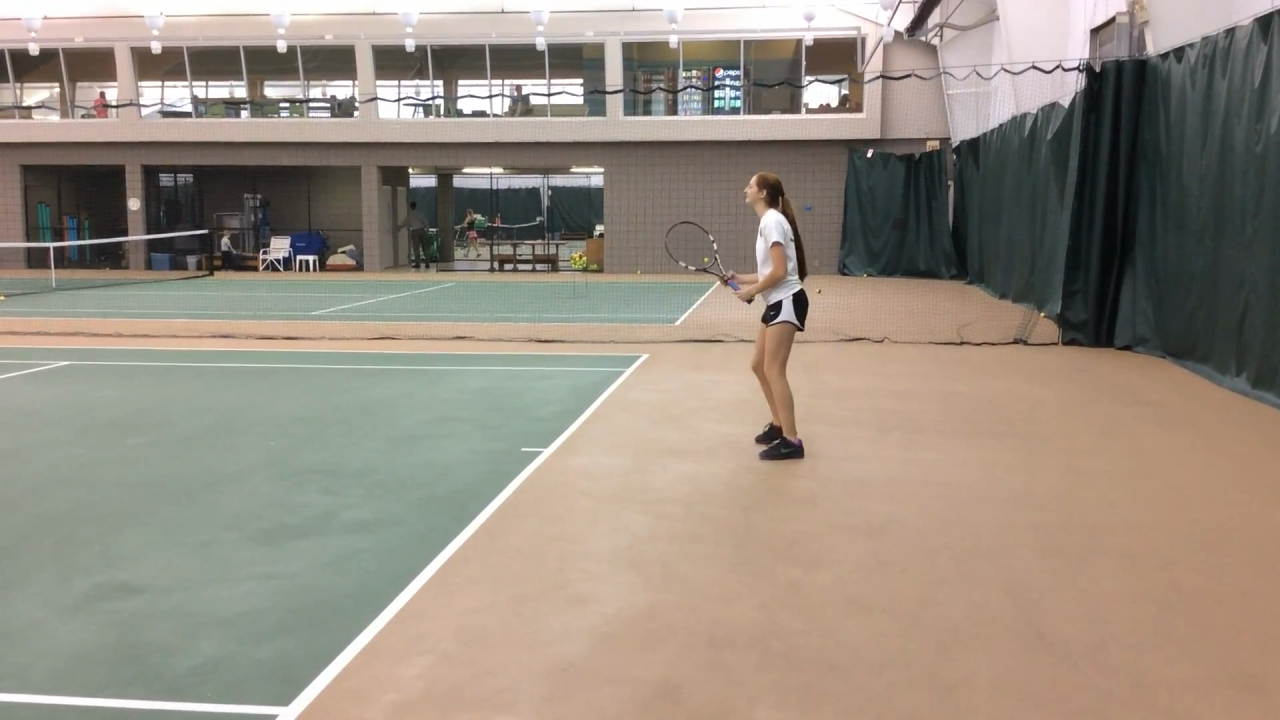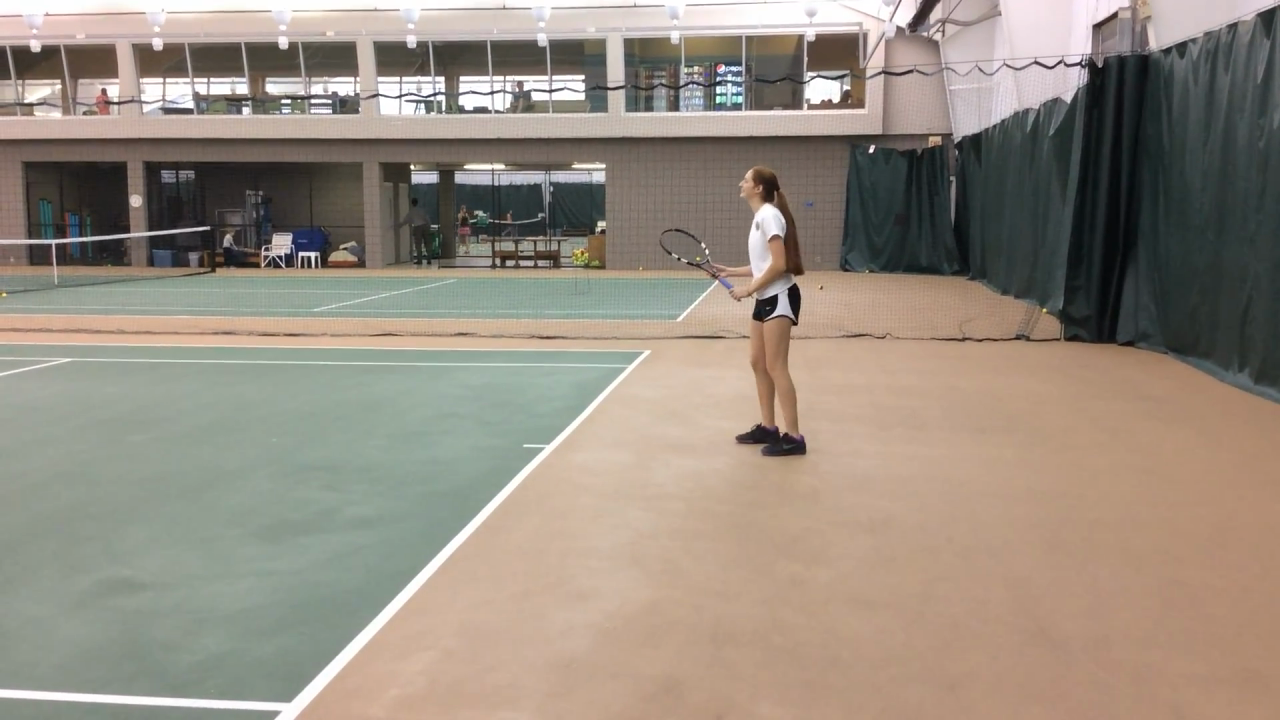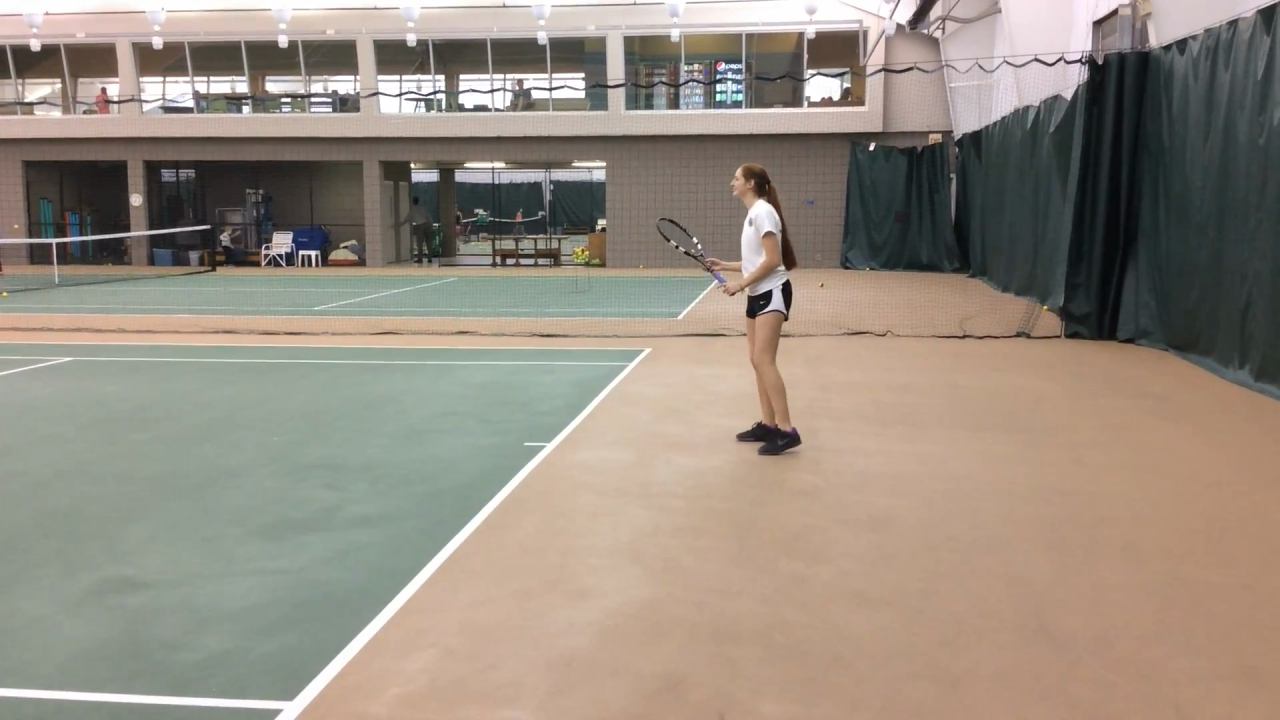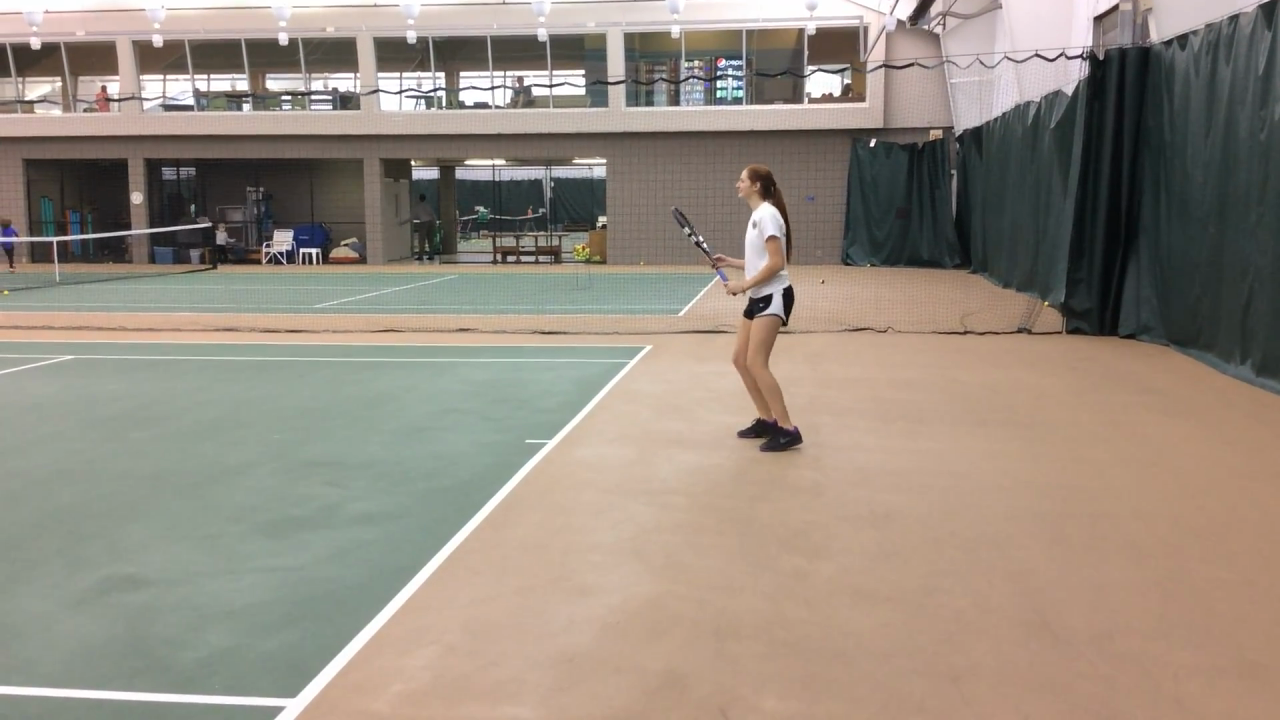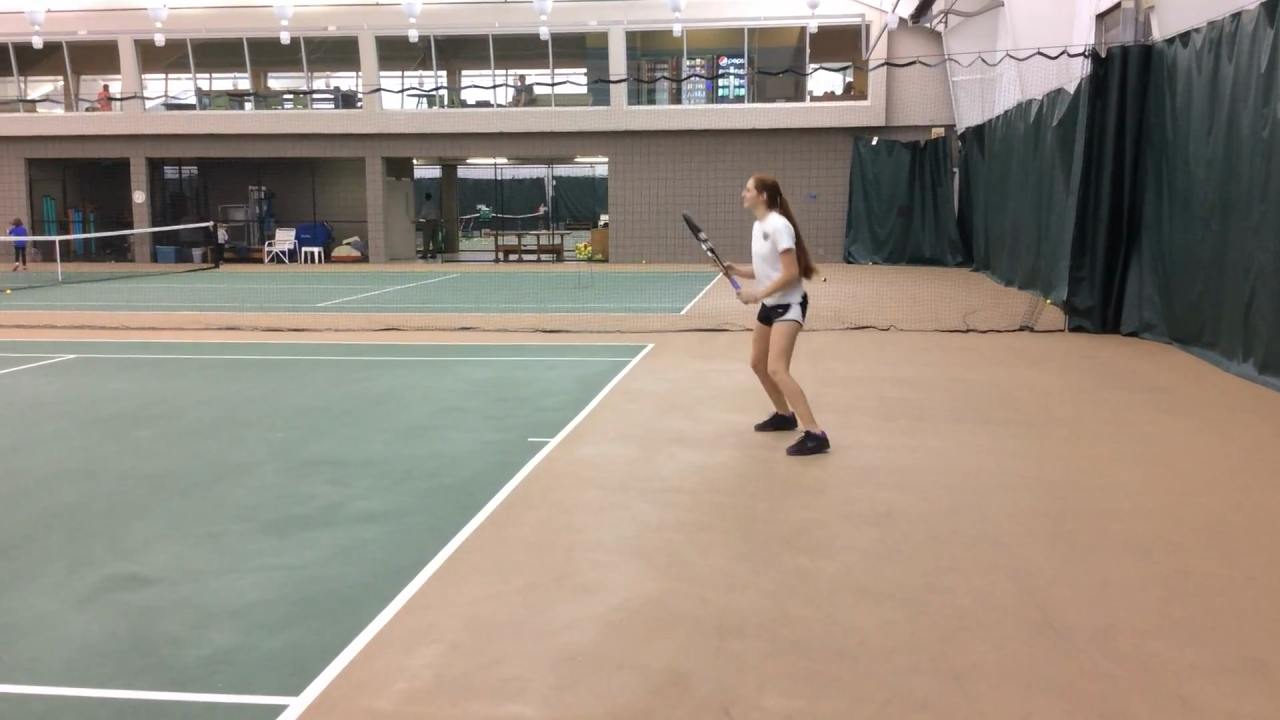
dt=0.4s
person 1, frame 1
left shoulder: (772, 221)
right shoulder: (768, 221)
left elbow: (779, 272)
left wrist: (751, 291)
right wrist: (742, 279)
left hip: (786, 302)
right hip: (776, 303)
left knee: (773, 371)
right knee: (759, 366)
left ankle: (791, 441)
right ankle: (778, 424)
person 1, frame 2
left shoulder: (770, 215)
right shoulder: (760, 217)
left elbow: (779, 265)
left wrist: (748, 289)
right wrist: (730, 271)
left hip: (780, 298)
right hip: (766, 299)
left knee: (776, 367)
right knee: (758, 362)
left ankle: (794, 437)
right ankle: (767, 428)
person 1, frame 3
left shoulder: (763, 211)
right shoulder: (752, 213)
left elbow: (772, 260)
left wrist: (739, 284)
right wrist: (725, 265)
left hip: (772, 293)
right hip: (757, 295)
left knee: (764, 362)
right knee: (757, 362)
left ankle: (787, 431)
right ankle: (768, 425)
person 1, frame 4
left shoulder: (768, 215)
right shoulder: (757, 216)
left elbow: (776, 264)
left wrist: (743, 285)
right wrist: (731, 263)
left hip: (774, 297)
right hip: (758, 298)
left knee: (756, 364)
right knee: (740, 360)
left ankle: (787, 430)
right ankle: (767, 420)
person 1, frame 5
left shoulder: (780, 226)
right shoulder: (757, 227)
left elbow: (790, 274)
left wrist: (759, 294)
right wrist: (739, 271)
left hip: (789, 304)
right hip: (768, 306)
left knee: (776, 370)
right knee: (758, 364)
left ankle: (815, 434)
right ankle: (785, 414)
